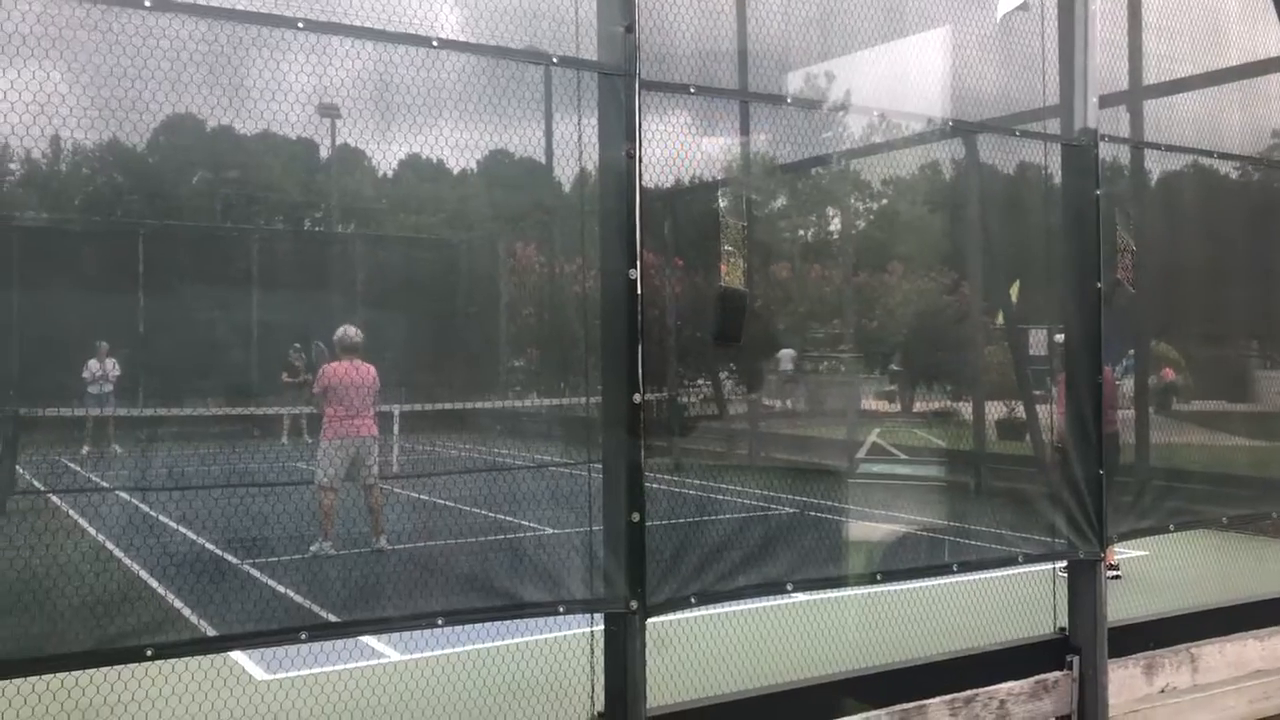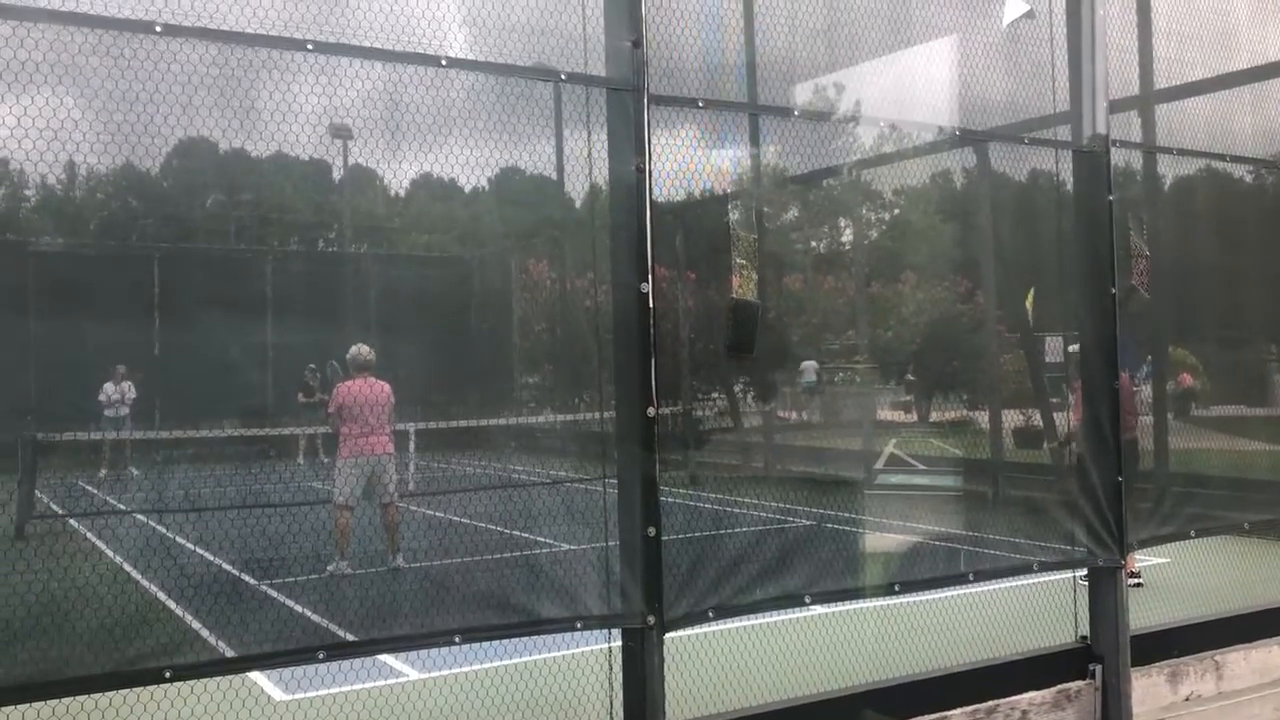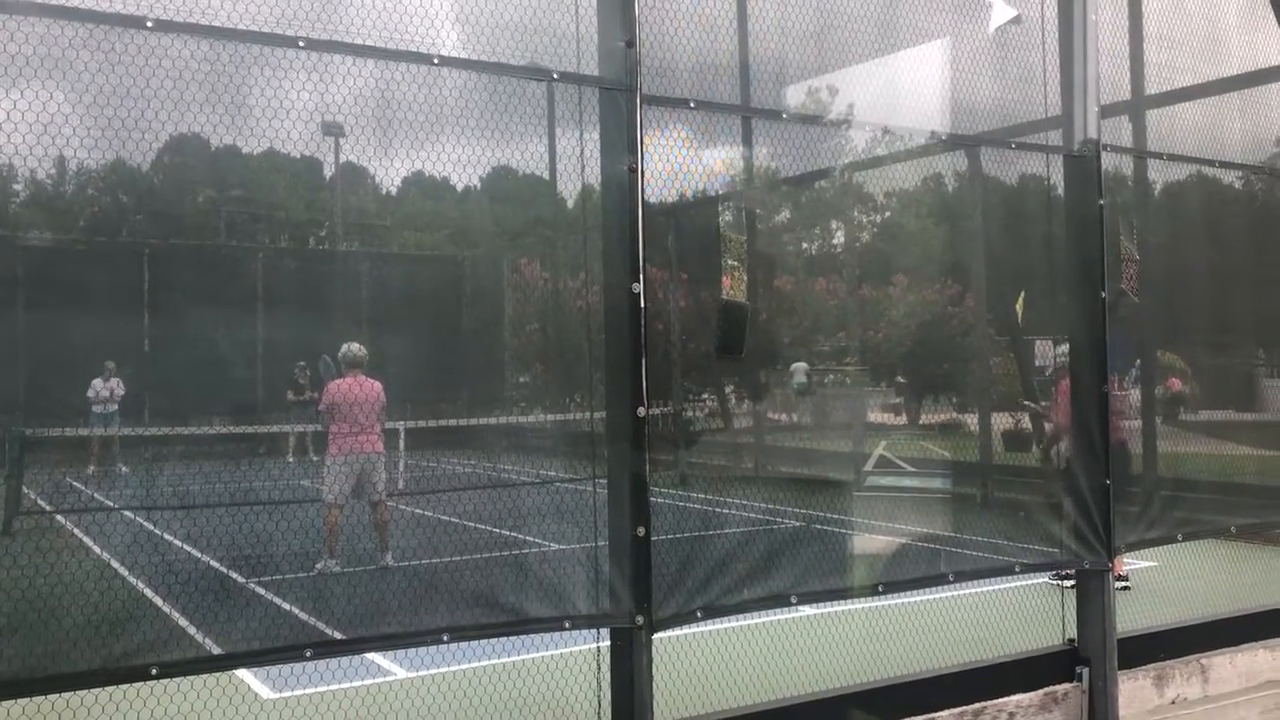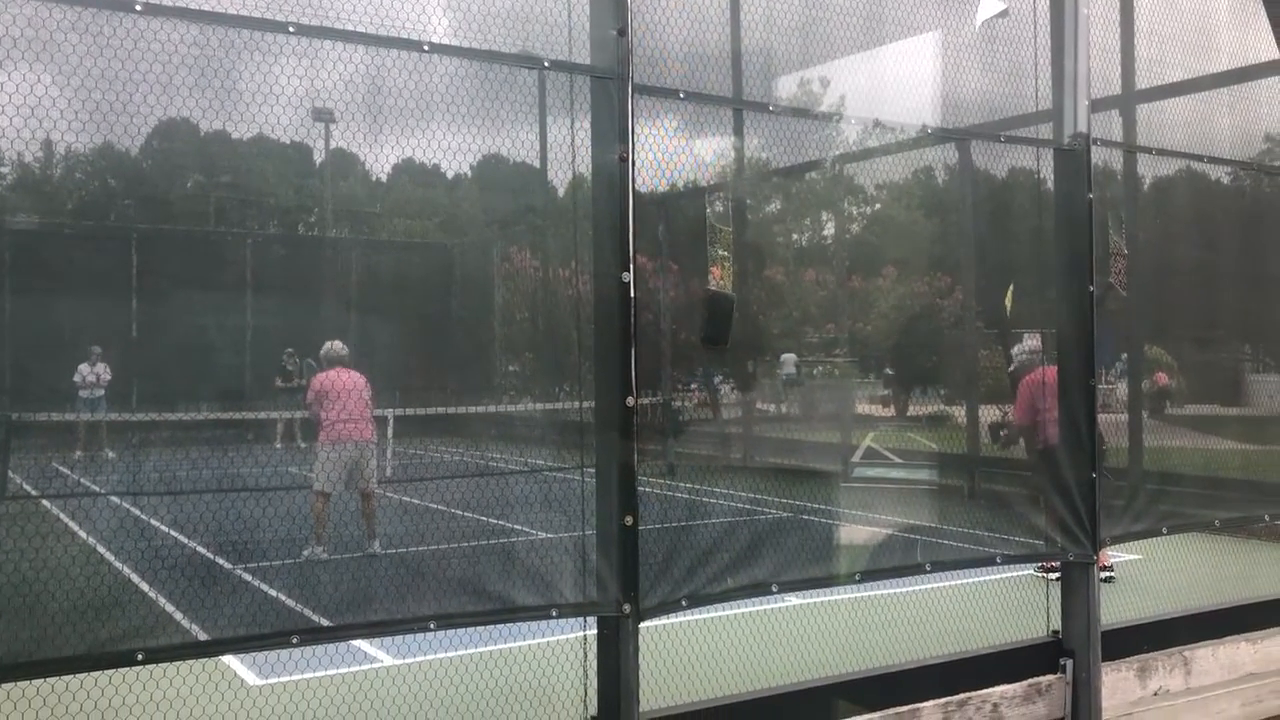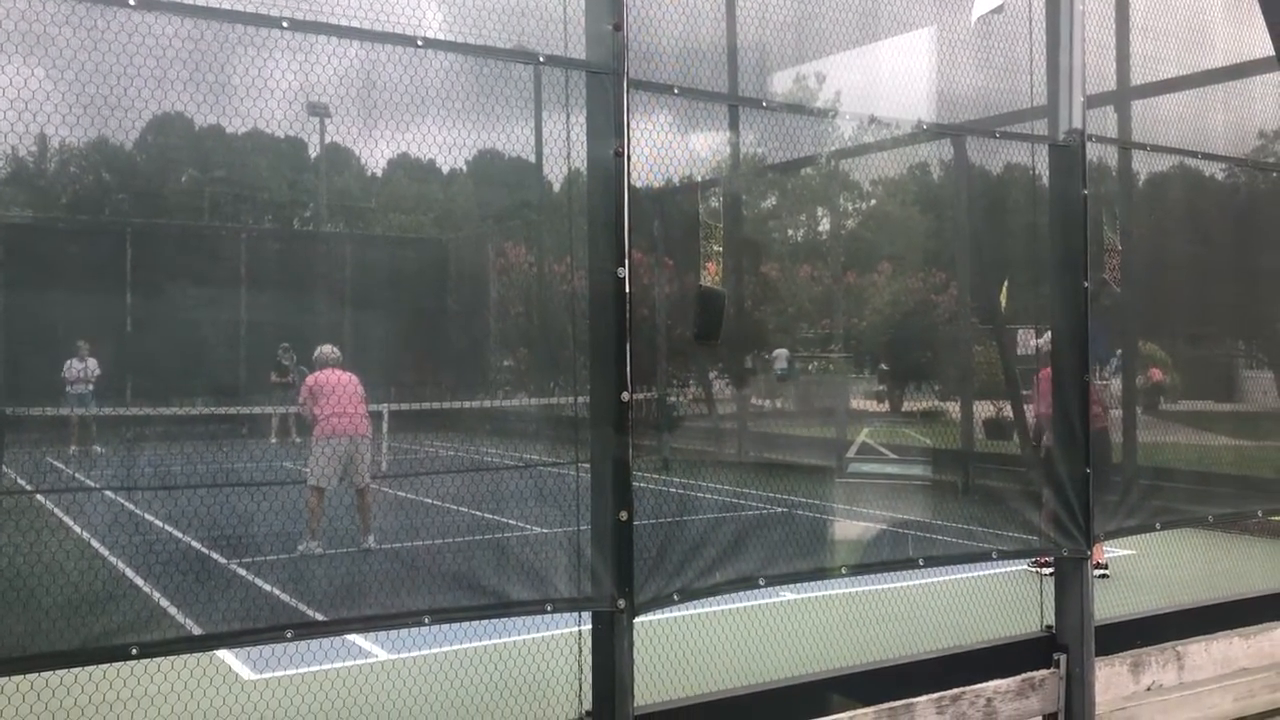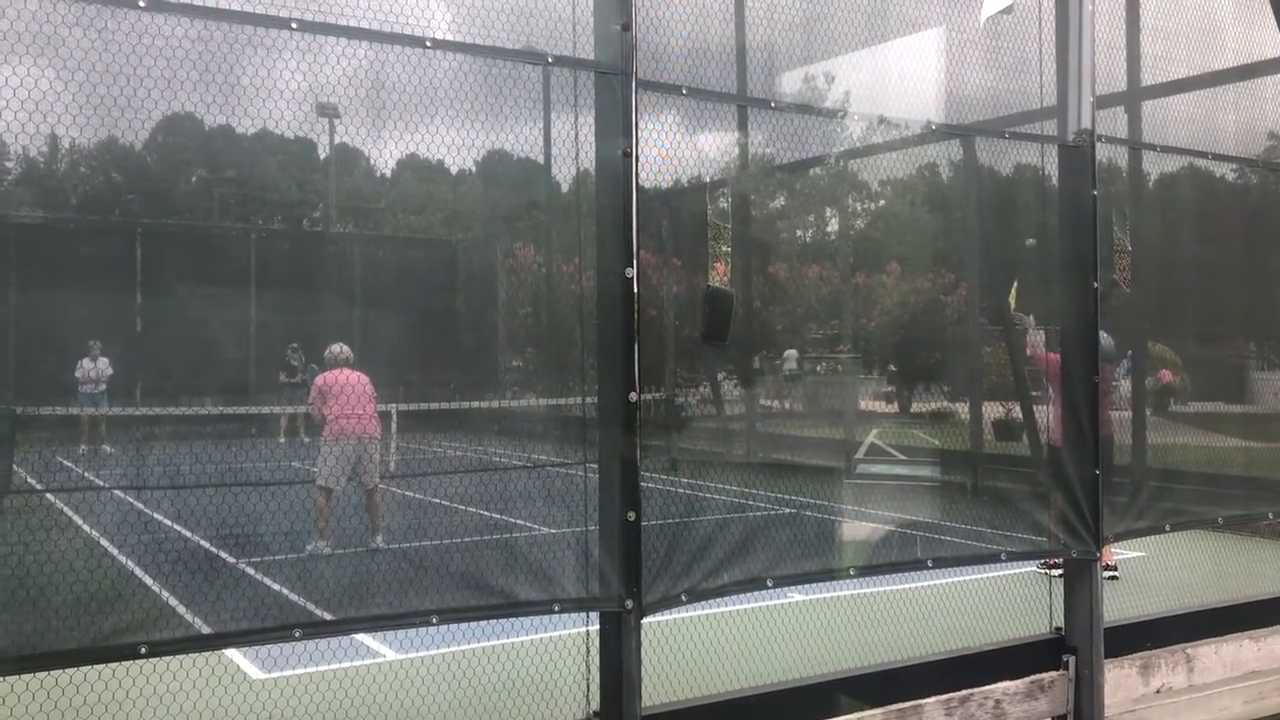
dt=0.7s
person 1, frame 1
left shoulder: (1069, 377)
right shoulder: (1107, 373)
left elbow: (1065, 416)
right elbow: (1113, 408)
left wrist: (1060, 443)
right hip: (1108, 441)
right ankle: (1109, 561)
person 1, frame 2
right shoulder: (1124, 378)
left elbow: (1084, 423)
right elbow: (1133, 416)
left wrist: (1066, 440)
right hip: (1127, 447)
right ankle: (1131, 569)
person 1, frame 3
left shoulder: (1066, 386)
left elbow: (1061, 427)
right elbow: (1117, 414)
left wrist: (1046, 448)
right hip: (1117, 450)
left ankle: (1071, 570)
right ankle: (1118, 571)
person 1, frame 4
left shoulder: (1028, 382)
right shoulder: (1062, 374)
left elbow: (1022, 424)
left wrist: (1007, 440)
left hip: (1053, 447)
left knee: (1056, 505)
left ankle: (1054, 563)
right ankle: (1103, 563)
person 1, frame 5
left shoulder: (1045, 377)
left elbow: (1044, 416)
right elbow: (1102, 408)
left wrist: (1035, 441)
right hip: (1096, 438)
left knee: (1052, 499)
left ankle: (1047, 558)
right ankle: (1098, 558)
person 1, frame 6
left shoulder: (1063, 367)
right shoulder: (1105, 372)
left elbow: (1035, 351)
left wrist: (1031, 328)
left hip: (1066, 445)
right hip: (1101, 442)
left ankle: (1056, 559)
right ankle: (1107, 559)
person 2, frame 1
left shoulder: (328, 371)
right shoulder: (371, 371)
left elbow: (321, 404)
left hip: (336, 435)
right hip: (367, 434)
left knee: (327, 487)
right knee: (372, 486)
left ankle: (325, 542)
right ankle: (379, 537)
person 2, frame 2
left shoulder: (341, 390)
right shoulder: (386, 389)
left elbow: (336, 426)
left hip: (352, 454)
right hip: (383, 452)
left knee: (344, 506)
right knee: (389, 504)
left ankle: (342, 561)
right ankle: (396, 556)
person 2, frame 3
left shoulder: (333, 388)
right shoulder: (377, 387)
left elbow: (327, 423)
right elbow: (381, 420)
left hip: (341, 452)
right hip: (373, 450)
left knee: (333, 505)
right knee: (379, 502)
left ankle: (331, 559)
right ankle: (385, 554)
person 2, frame 4
left shoulder: (319, 380)
right shoulder: (361, 379)
left elbow: (315, 414)
left hip: (333, 439)
right hip: (364, 437)
left knee: (321, 493)
right knee: (367, 491)
left ankle: (318, 546)
right ankle: (373, 542)
person 2, frame 5
left shoulder: (312, 380)
right shoulder: (353, 378)
left elbow: (307, 413)
left hip: (329, 433)
right hip: (360, 432)
left knee: (316, 488)
right knee: (363, 486)
left ankle: (313, 541)
right ankle: (368, 537)
person 2, frame 6
left shoulder: (322, 380)
right shoulder: (364, 379)
left elbow: (316, 413)
left hip: (338, 435)
right hip: (369, 433)
left knee: (324, 488)
right knee: (371, 487)
left ankle: (321, 541)
right ankle: (376, 537)
